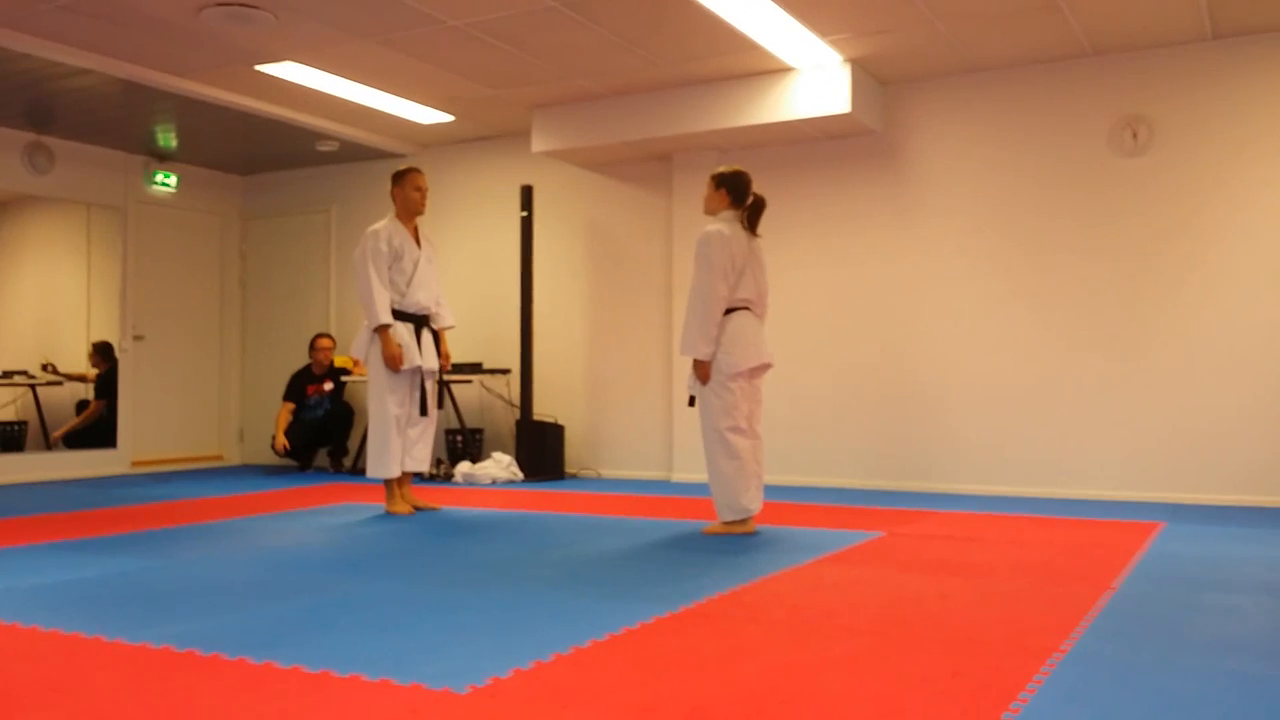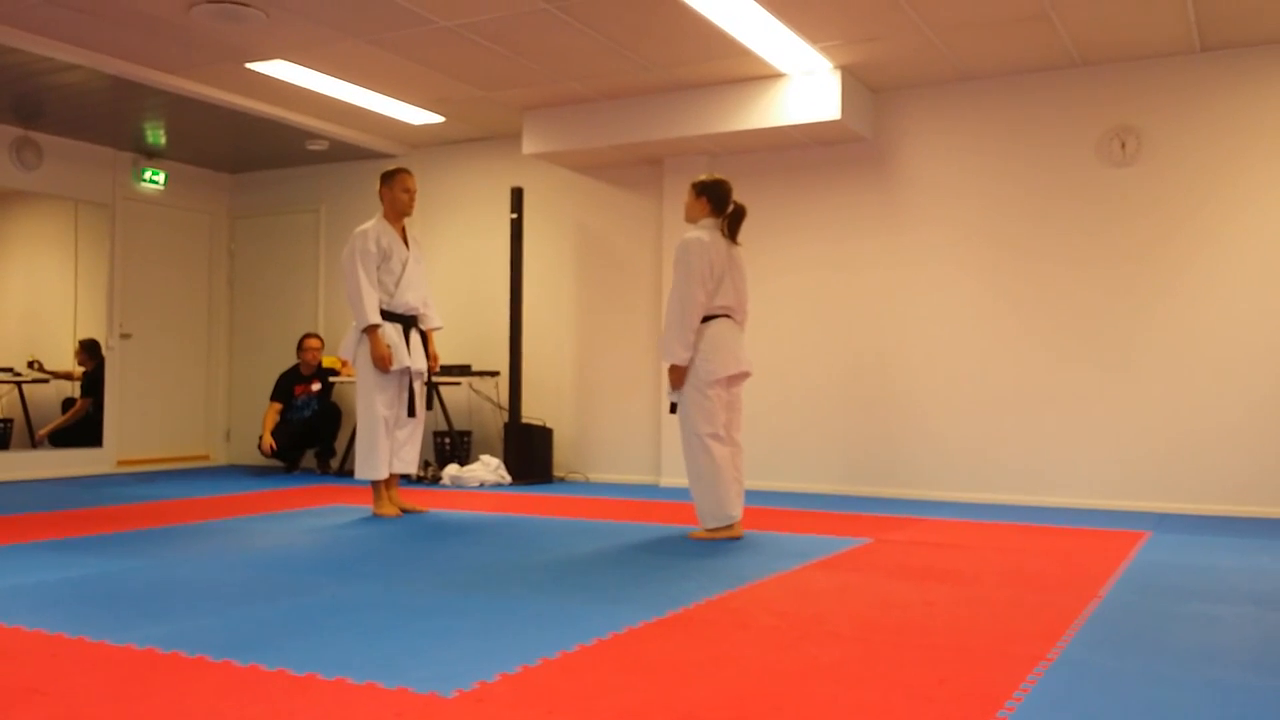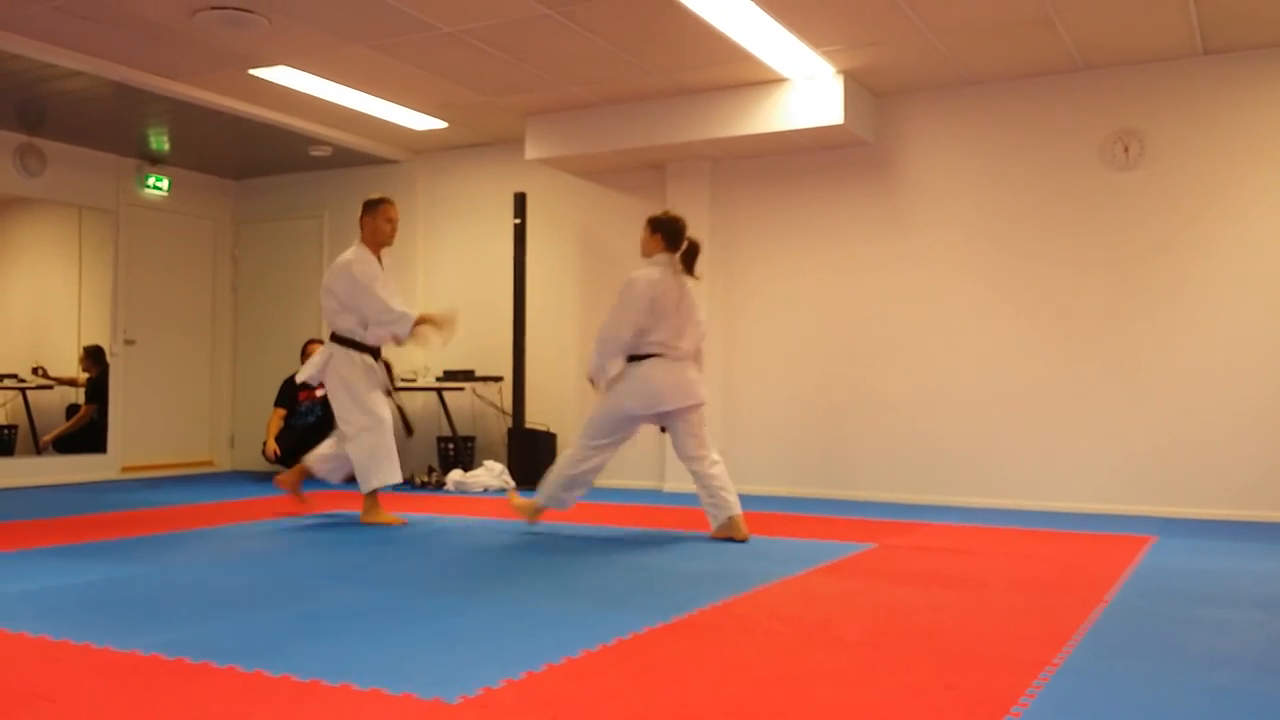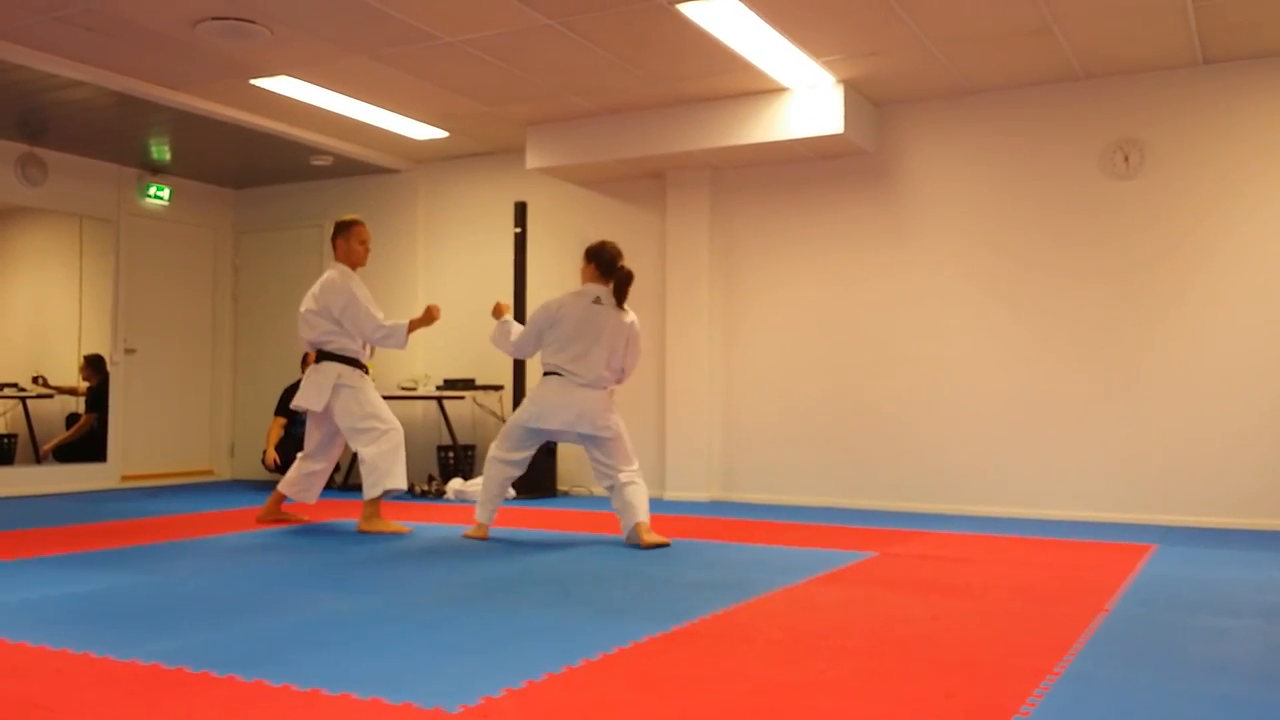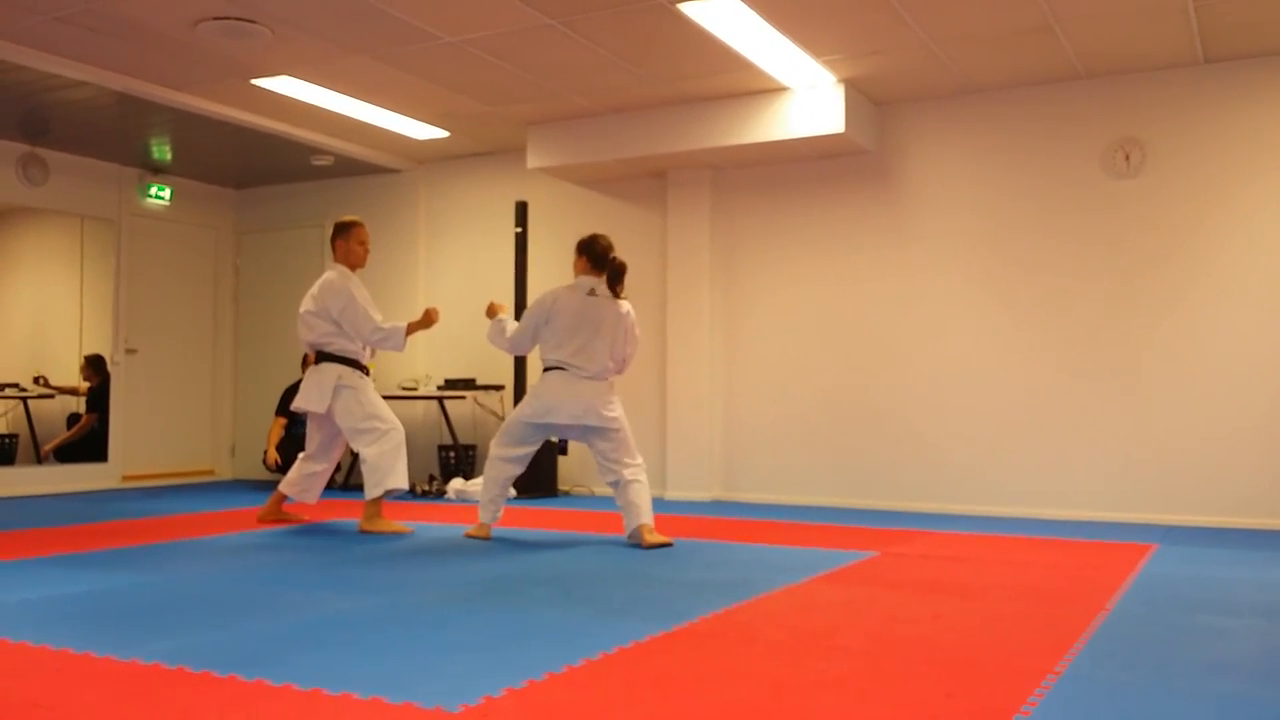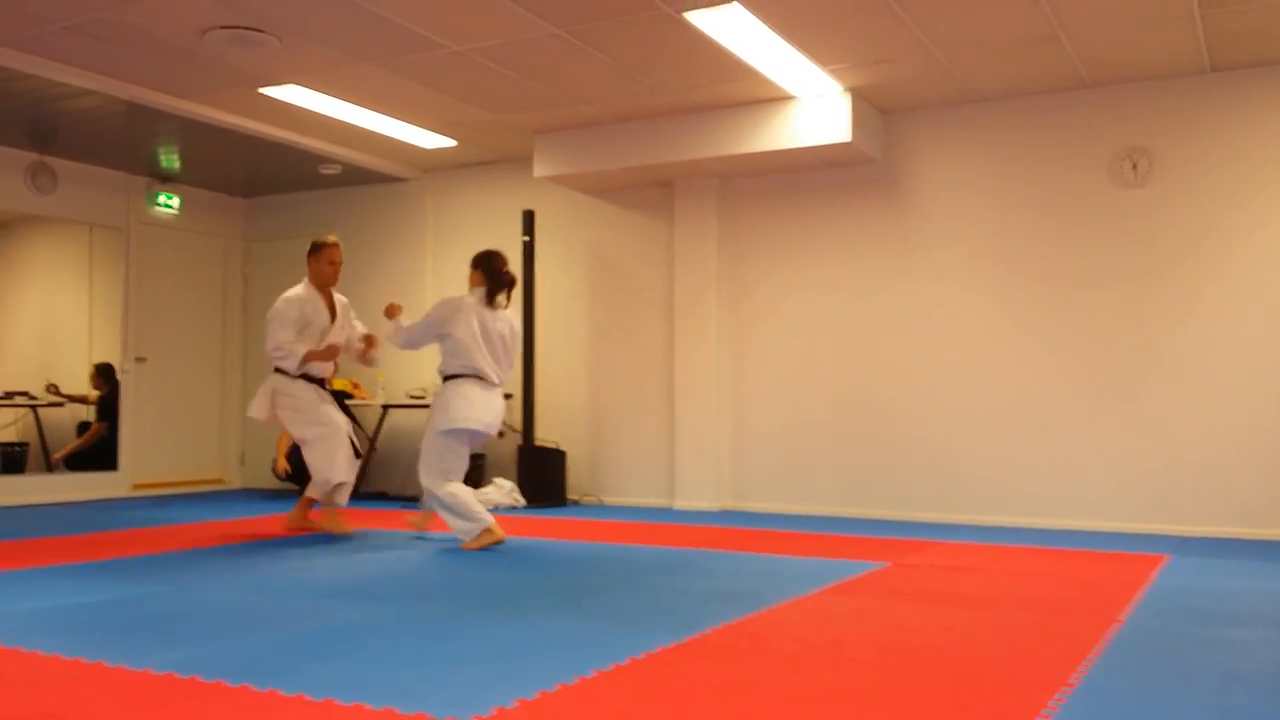
dt=0.5s
person 1, frame 1
left shoulder: (714, 235)
right shoulder: (748, 238)
left elbow: (709, 297)
left wrist: (701, 352)
left hip: (725, 341)
right hip: (748, 339)
left knee: (725, 429)
right knee: (744, 429)
left ankle: (738, 514)
right ankle: (745, 511)
person 1, frame 2
left shoulder: (694, 242)
right shoulder: (729, 246)
left elbow: (687, 303)
left wrist: (676, 356)
left hip: (703, 345)
right hip: (728, 345)
left knee: (704, 436)
right knee: (725, 437)
left ankle: (723, 519)
right ankle: (729, 518)
person 1, frame 3
left shoulder: (642, 281)
right shoulder: (683, 283)
left elbow: (616, 334)
right elbow: (693, 334)
left wrist: (598, 370)
left hip: (643, 378)
right hip: (682, 378)
left knee: (590, 445)
right knee: (699, 454)
left ankle: (539, 506)
right ankle: (731, 520)
person 1, frame 4
left shoulder: (559, 305)
right shoulder: (627, 318)
left elbow: (521, 347)
right elbow: (624, 370)
left wrist: (504, 319)
left hip: (550, 398)
right hip: (595, 405)
left knee: (503, 456)
right knee: (623, 472)
left ankle: (482, 524)
right ankle: (641, 529)
person 1, frame 5
left shoulder: (553, 299)
right shoulder: (623, 309)
left elbow: (517, 343)
right elbow: (623, 360)
left wrist: (499, 318)
left hip: (553, 391)
right hip: (597, 396)
left knee: (504, 452)
right knee: (626, 466)
left ankle: (484, 523)
right ankle: (644, 529)
person 1, frame 6
left shoulder: (454, 306)
right shoulder: (509, 320)
left elbow: (409, 339)
left wrist: (396, 318)
left hip: (459, 397)
right hip: (489, 400)
left knee: (438, 479)
right knee: (439, 460)
left ankle: (485, 529)
right ankle: (430, 512)
person 2, frame 1
left shoulder: (425, 243)
right shoulder: (379, 236)
right elbow: (374, 292)
left wrist: (441, 340)
right wrist: (387, 339)
left hip: (422, 335)
right hip: (394, 334)
left knee: (422, 413)
right knee: (390, 412)
left ankle: (406, 489)
right ankle: (392, 494)
person 2, frame 2
left shoulder: (412, 243)
right shoulder: (367, 237)
right elbow: (362, 292)
left wrist: (429, 342)
right wrist: (376, 339)
left hip: (410, 336)
right hip: (382, 335)
left knee: (410, 415)
right knee: (379, 414)
left ankle: (393, 492)
right ankle: (379, 496)
person 2, frame 3
left shoulder: (371, 265)
right shoulder: (352, 265)
left elbow: (385, 316)
right elbow: (383, 312)
left wrist: (416, 328)
right wrist: (429, 320)
left hip: (360, 360)
right hip: (347, 360)
left knee: (353, 432)
right knee: (374, 423)
left ankle: (292, 477)
right ankle: (371, 507)
person 2, frame 4
left shoulder: (329, 283)
right shoulder: (343, 283)
right elbow: (374, 329)
right wrist: (420, 322)
left hip: (329, 375)
right hip: (341, 376)
left knee: (320, 449)
right knee: (384, 433)
left ankle: (272, 507)
right ankle: (371, 516)
person 2, frame 5
left shoulder: (328, 284)
right shoulder: (342, 284)
right elbow: (372, 332)
right wrist: (418, 324)
left hip: (330, 376)
right hip: (341, 376)
left knee: (321, 450)
right knee: (385, 433)
left ankle: (273, 508)
right ankle: (372, 516)
person 2, frame 6
left shoulder: (341, 305)
right shoulder: (294, 301)
left elbow: (355, 340)
right elbow: (277, 347)
left wrist: (367, 344)
right wrist: (318, 353)
left hip: (317, 390)
right hip: (290, 388)
left knee: (342, 448)
right knee: (333, 439)
left ankle: (301, 513)
right ankle: (331, 510)
